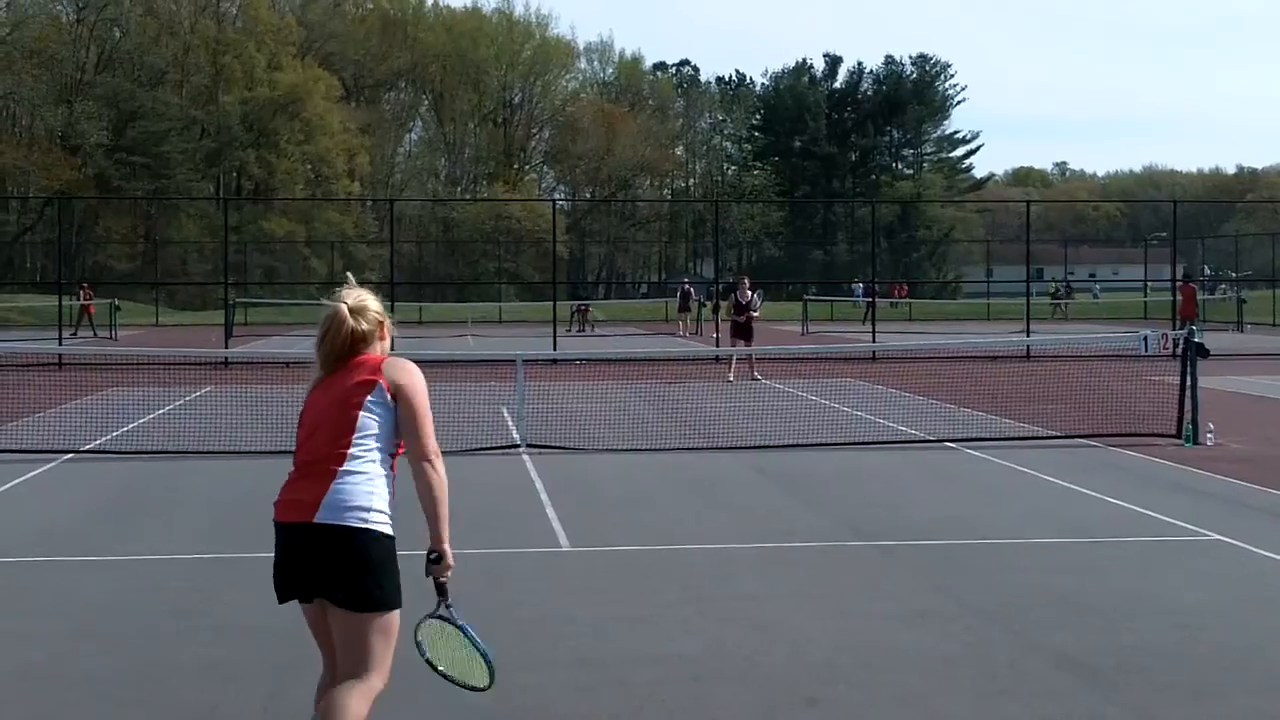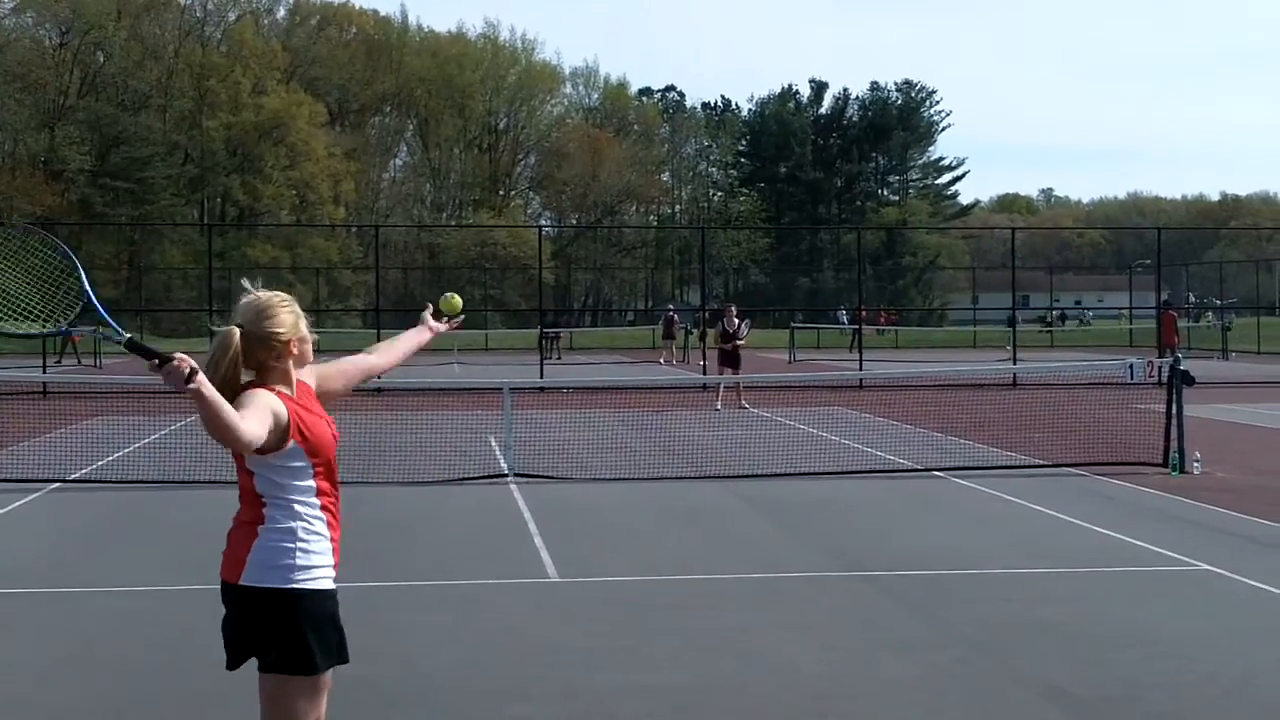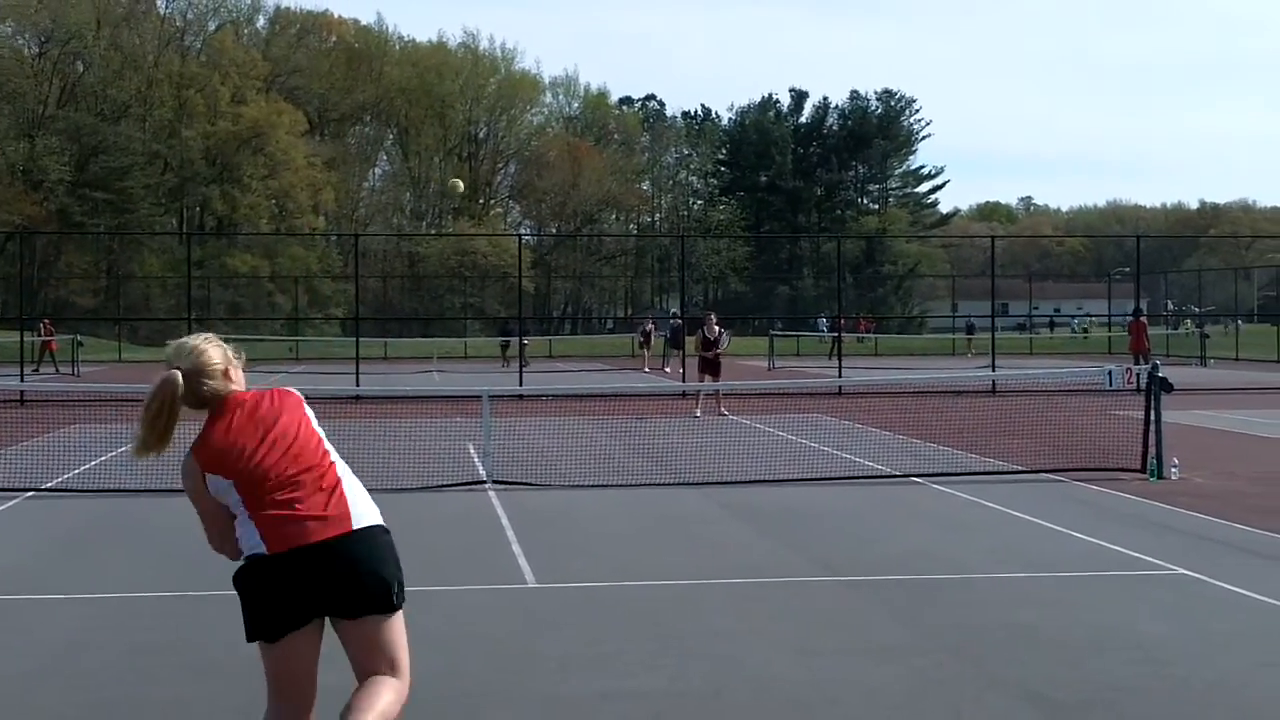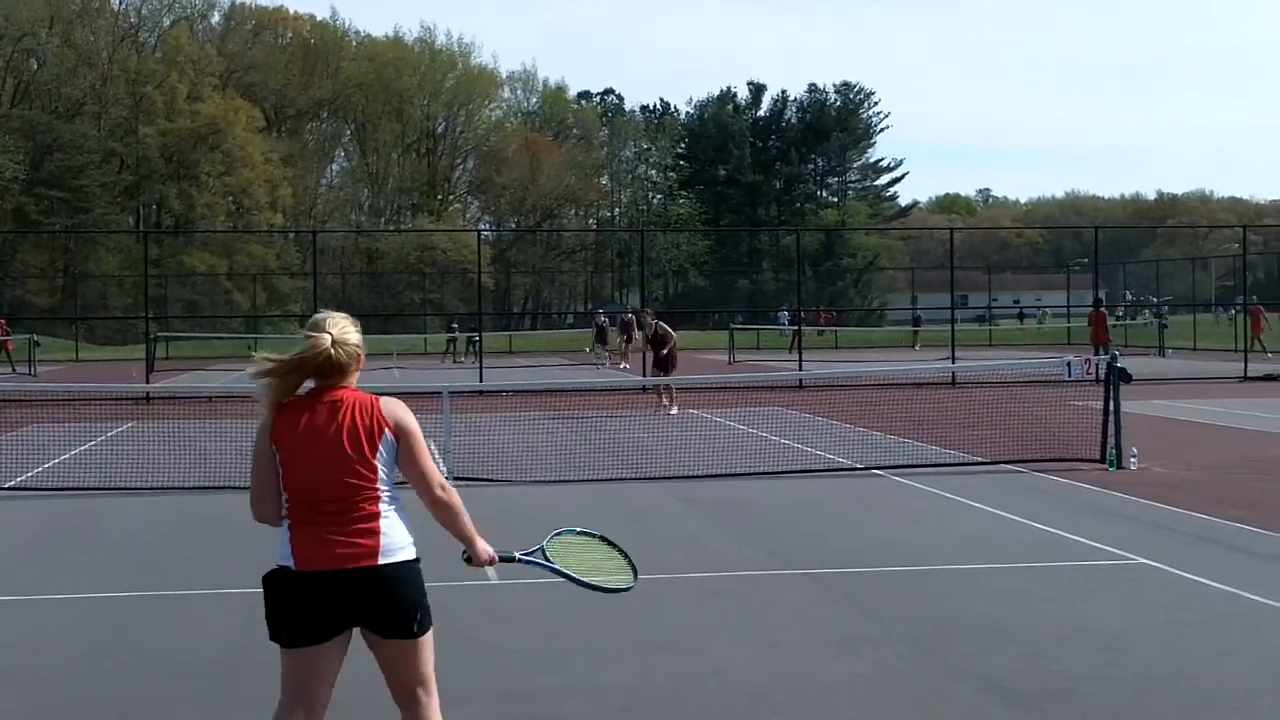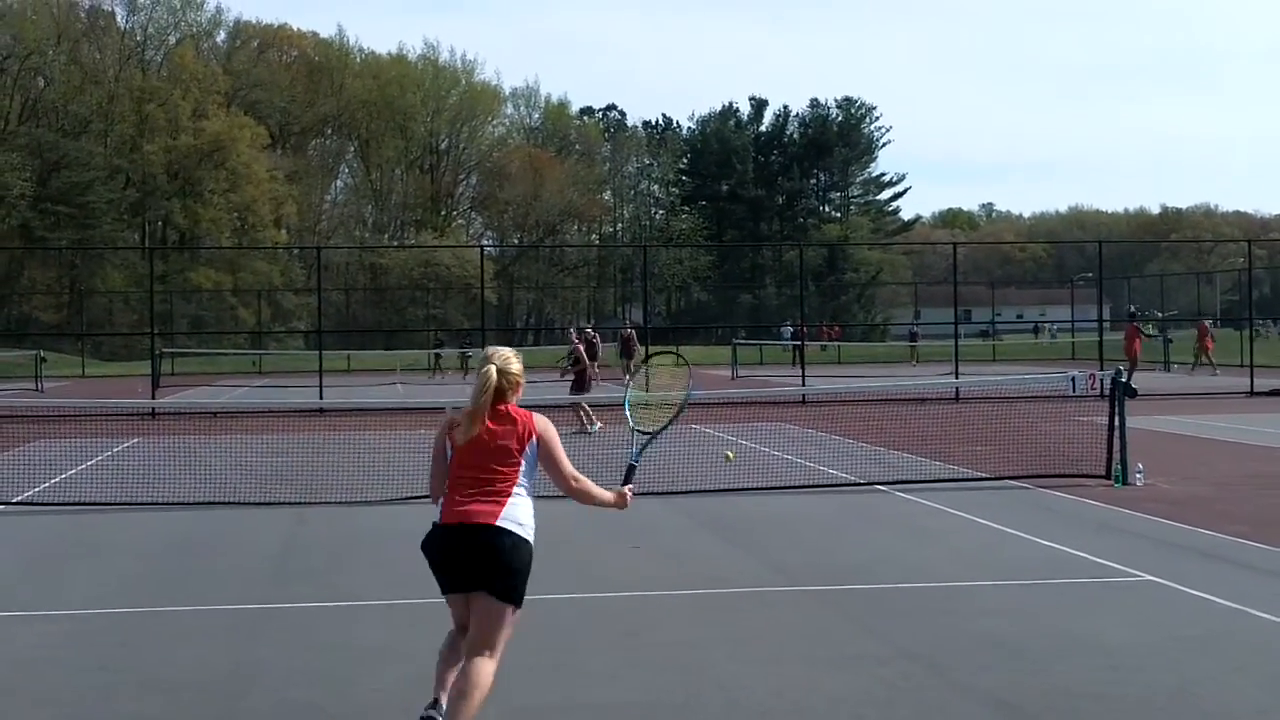
dt=1s
person 1, frame 1
left shoulder: (325, 382)
right shoulder: (399, 372)
right elbow: (427, 460)
right wrist: (440, 539)
left hip: (296, 525)
right hip: (351, 526)
left knee: (342, 670)
right knee: (363, 679)
person 1, frame 2
left shoulder: (298, 388)
right shoulder: (266, 403)
left elbow: (364, 362)
right elbow: (239, 434)
left wrist: (423, 331)
right wrist: (197, 386)
left hip: (287, 579)
right hip: (285, 582)
person 1, frame 3
left shoulder: (198, 460)
right shoulder: (284, 400)
left elbow: (225, 544)
left hip: (272, 563)
right hip: (355, 542)
right knee: (388, 680)
person 1, frame 4
left shoulder: (276, 422)
right shoulder: (390, 412)
left elbow: (265, 510)
right elbow: (437, 493)
right wrist: (474, 542)
left hip: (307, 578)
right hip: (386, 568)
person 1, frame 5
left shoulder: (452, 427)
right shoulder: (536, 426)
left elbow: (436, 492)
right elbow: (571, 483)
right wrist: (613, 498)
left hip: (450, 537)
right hip: (504, 539)
left knee: (464, 630)
right knee: (485, 652)
